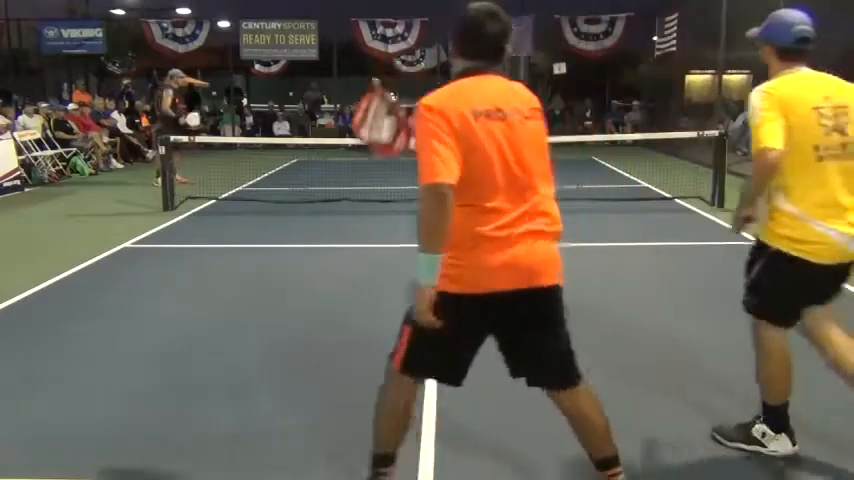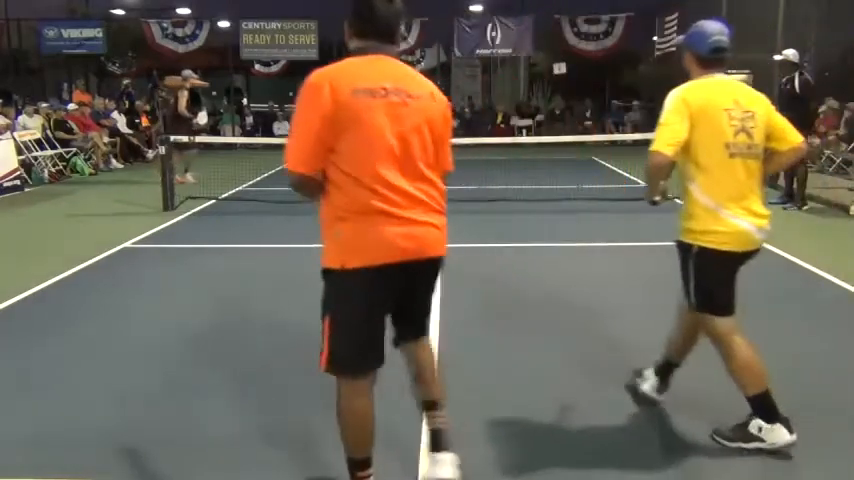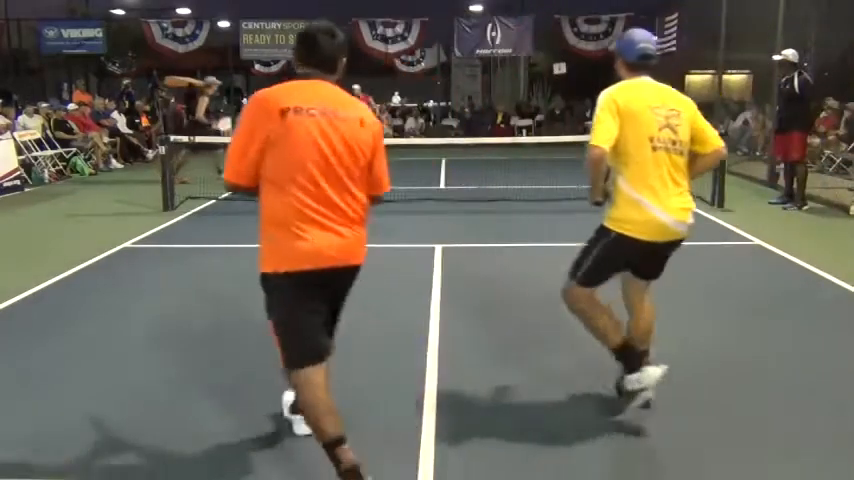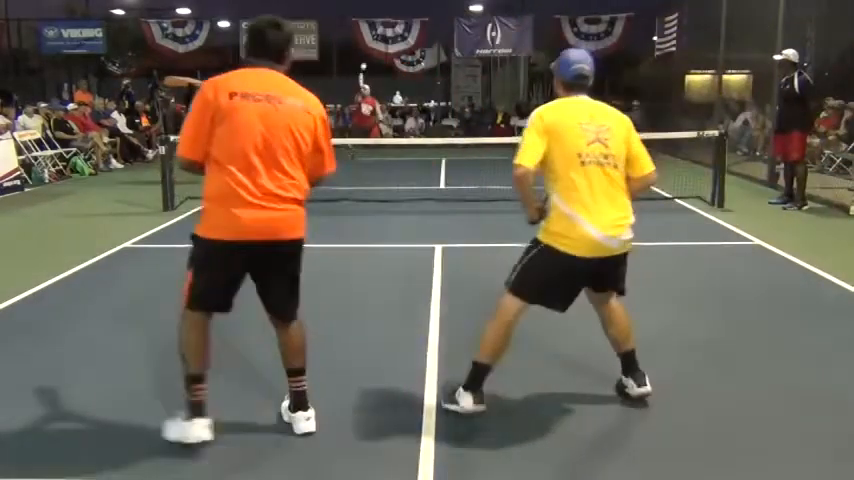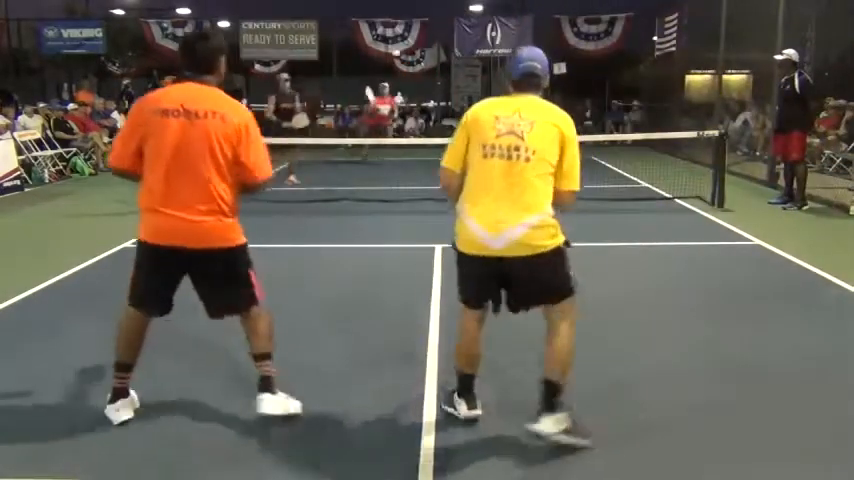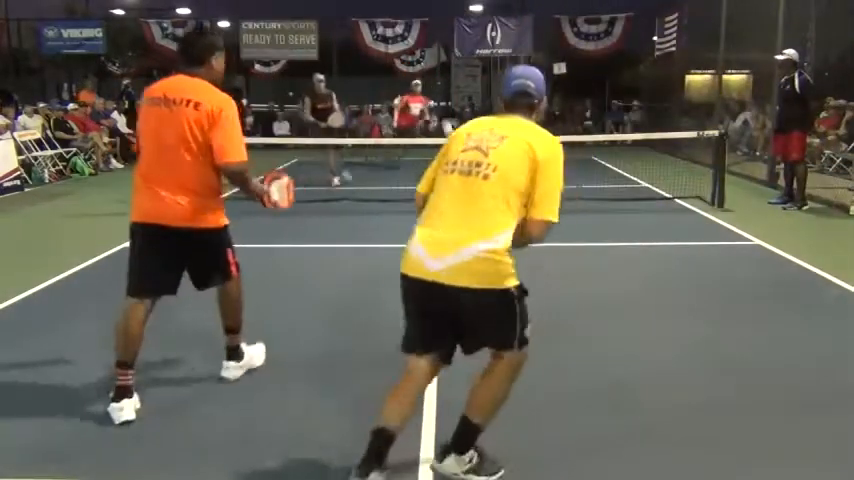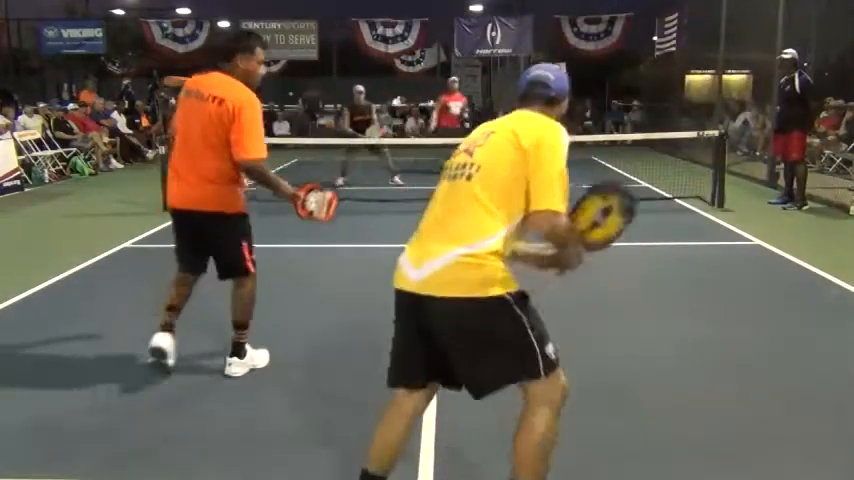
dt=0.3s
person 1, frame 1
left shoulder: (437, 106)
right shoulder: (528, 101)
left elbow: (439, 194)
left wrist: (424, 280)
left hip: (465, 275)
right hip: (536, 269)
left knee: (402, 373)
right knee: (567, 385)
person 1, frame 2
left shoulder: (325, 84)
right shoulder: (430, 91)
left elbow: (303, 177)
left hip: (360, 250)
right hip: (425, 242)
left knee: (355, 373)
right knee: (413, 339)
right ankle: (439, 440)
person 1, frame 3
left shoulder: (266, 103)
right shoulder: (364, 116)
left elbow: (238, 181)
right elbow: (375, 191)
left hip: (292, 255)
right hip: (346, 251)
left knee: (307, 365)
right knee: (315, 343)
right ankle: (304, 408)
person 1, frame 4
left shoulder: (216, 89)
right shoulder: (309, 104)
left elbow: (190, 160)
right elbow: (319, 172)
left hip: (224, 226)
right hip: (285, 227)
left knee: (195, 313)
right knee: (286, 319)
left ankle: (195, 413)
right ankle: (300, 407)
person 1, frame 5
left shoulder: (147, 105)
right shoulder: (236, 114)
left elbow: (121, 166)
right elbow: (256, 180)
left hip: (160, 232)
right hip: (218, 234)
left knee: (137, 310)
right knee: (252, 308)
left ankle: (119, 396)
right ankle: (267, 390)
person 1, frame 6
left shoulder: (150, 93)
right shoulder: (218, 103)
right elbow: (231, 166)
right wrist: (255, 189)
left hip: (148, 213)
right hip: (198, 216)
left knee: (139, 300)
right knee: (229, 278)
left ankle: (123, 393)
right ankle: (234, 355)
person 1, frame 7
left shoulder: (190, 87)
right shoulder: (244, 100)
right elbow: (249, 162)
right wrist: (281, 188)
left hip: (181, 198)
right hip: (219, 203)
left knee: (187, 270)
right knee: (244, 275)
left ankle: (165, 333)
right ankle: (238, 353)
person 2, frame 1
left shoulder: (769, 94)
left elbow: (769, 156)
left wrist: (745, 205)
left hip: (798, 237)
left knee: (767, 327)
right knee: (817, 324)
left ankle: (774, 430)
person 2, frame 2
left shoulder: (685, 96)
right shoulder: (754, 98)
left elbow: (660, 157)
right elbow: (795, 148)
left wrist: (653, 189)
right wrist: (751, 175)
left hip: (710, 231)
right hip: (750, 227)
left knee: (720, 327)
right knee: (695, 305)
left ankle: (771, 423)
right ankle: (657, 379)
person 2, frame 3
left shoulder: (615, 96)
right shoulder: (681, 100)
left elbow: (598, 153)
right elbow: (716, 152)
left wrist: (596, 189)
left hip: (633, 220)
right hip: (677, 219)
left knee: (577, 292)
right knee: (637, 291)
left ankle: (638, 368)
right ankle: (636, 375)
person 2, frame 4
left shoulder: (546, 115)
right shoulder: (618, 119)
left elbow: (523, 172)
right elbow: (645, 178)
left wrist: (533, 209)
left hip: (564, 237)
right hip: (616, 237)
left knee: (509, 308)
right knee: (607, 300)
left ankle: (471, 392)
right ankle: (634, 378)
person 2, frame 5
left shoulder: (478, 111)
right shoulder: (558, 120)
left elbow: (449, 176)
right elbow: (566, 196)
left hip: (476, 236)
right hip: (534, 238)
left knee: (471, 315)
right knee: (563, 314)
left ankle: (465, 398)
right ankle: (551, 413)
person 2, frame 6
left shoulder: (467, 130)
right shoulder: (544, 143)
left elbow: (422, 200)
right elbow: (538, 228)
left hip: (420, 263)
right hip: (481, 272)
left knee: (421, 364)
right knee: (510, 356)
person 2, frame 7
left shoulder: (484, 131)
right shoulder: (548, 133)
right elbow: (550, 221)
left wrist: (525, 255)
right wrist: (570, 251)
left hip: (414, 277)
right hip: (470, 281)
left knee: (408, 398)
right knee: (547, 391)
person 3, frame 1
left shoulder: (802, 80)
right shoulder: (785, 80)
left elbow: (808, 105)
left wrist: (804, 125)
right wrist: (777, 127)
left hip: (798, 127)
right hip: (785, 126)
left knee: (797, 162)
right knee: (786, 161)
left ankle: (800, 197)
right ankle: (788, 194)
person 3, frame 2
left shoulder: (803, 80)
right shoulder: (785, 81)
left elbow: (809, 105)
left wrist: (806, 125)
left hip: (797, 127)
left knee: (798, 161)
left ankle: (800, 200)
right ankle: (788, 194)
person 3, frame 3
left shoulder: (803, 80)
right shoulder: (784, 81)
left elbow: (809, 104)
left wrist: (807, 125)
right wrist: (778, 124)
left hip: (797, 127)
right hip: (784, 126)
left knee: (798, 161)
right knee: (786, 161)
left ankle: (800, 199)
right ankle: (788, 194)
person 3, frame 4
left shoulder: (802, 80)
right shoulder: (784, 81)
left elbow: (809, 104)
left wrist: (807, 125)
right wrist: (778, 125)
left hip: (797, 127)
right hip: (784, 126)
left knee: (798, 160)
right knee: (786, 160)
left ankle: (800, 199)
right ankle: (788, 194)
person 3, frame 5
left shoulder: (802, 80)
right shoulder: (784, 81)
left elbow: (809, 104)
left wrist: (806, 124)
right wrist: (777, 124)
left hip: (797, 127)
right hip: (784, 126)
left knee: (797, 160)
right knee: (786, 160)
left ankle: (800, 199)
right ankle: (788, 194)
person 3, frame 6
left shoulder: (803, 80)
right shoulder: (783, 81)
left elbow: (809, 105)
left wrist: (806, 125)
right wrist: (777, 124)
left hip: (797, 127)
right hip: (784, 126)
left knee: (798, 160)
right knee: (786, 160)
left ankle: (800, 199)
right ankle: (788, 194)
person 3, frame 7
left shoulder: (803, 80)
right shoulder: (783, 81)
left elbow: (810, 104)
left wrist: (807, 125)
right wrist: (778, 124)
left hip: (797, 127)
right hip: (784, 126)
left knee: (797, 160)
right knee: (786, 160)
left ankle: (800, 199)
right ankle: (788, 194)
